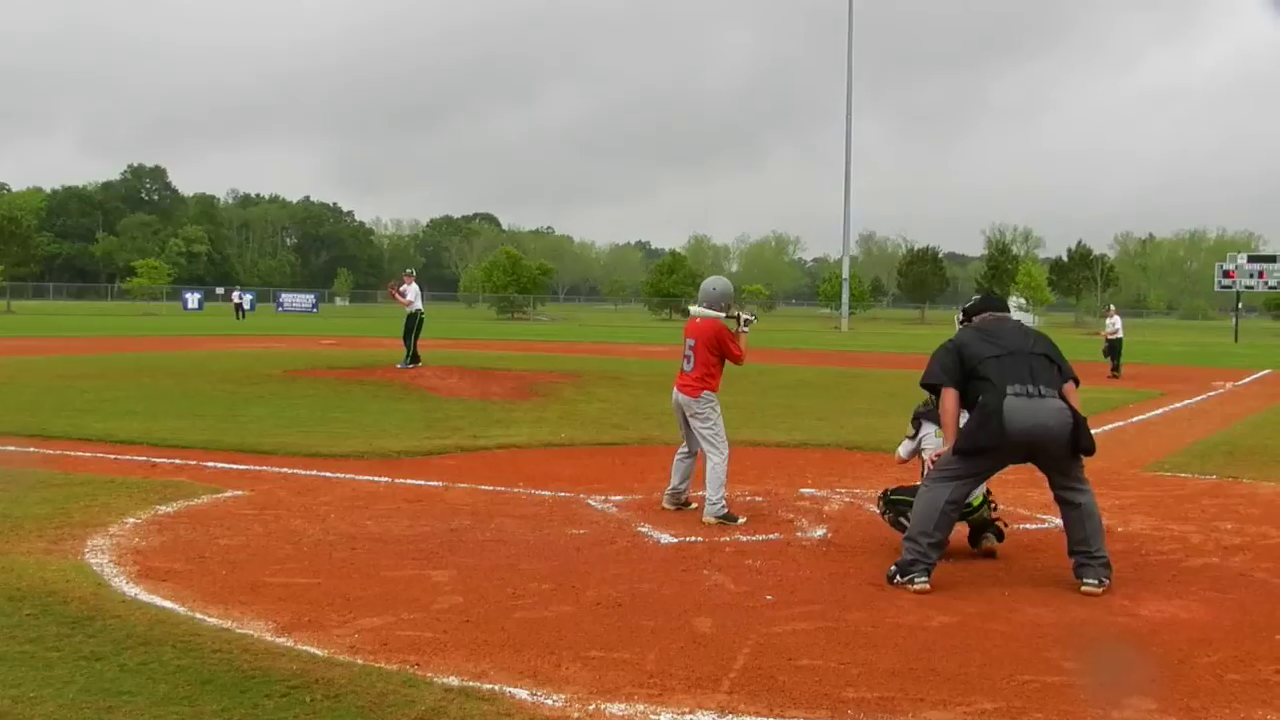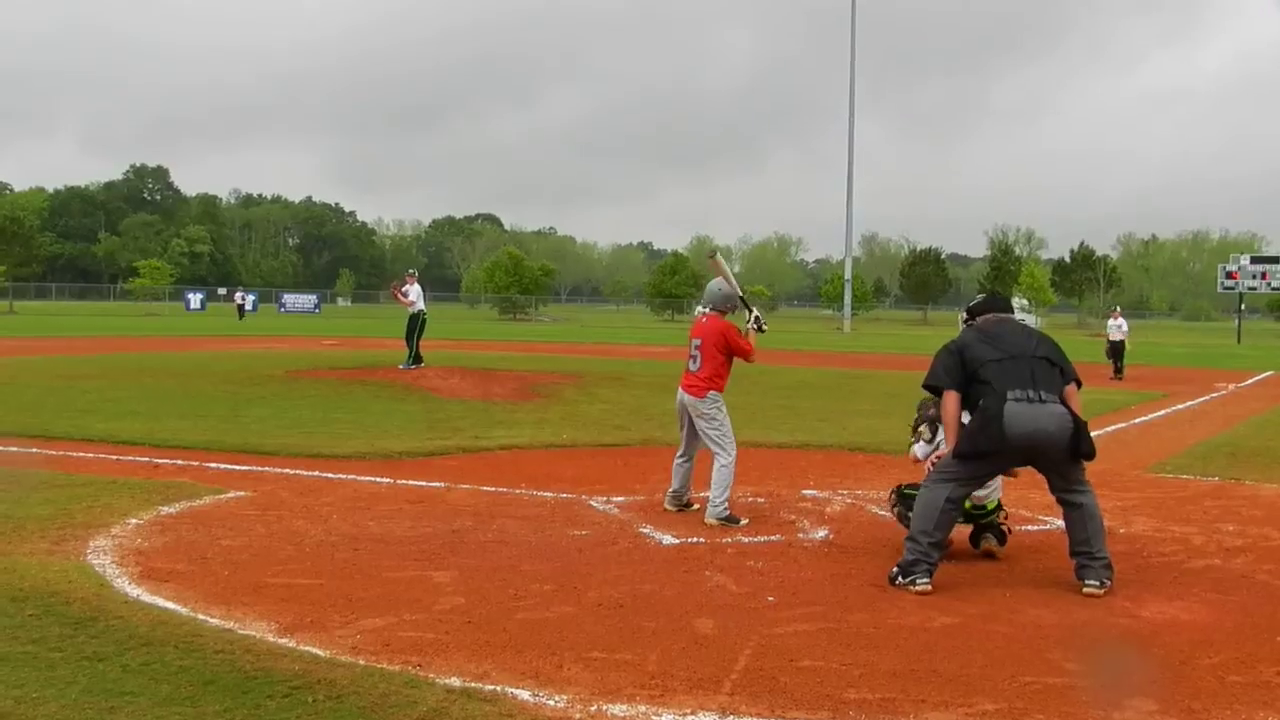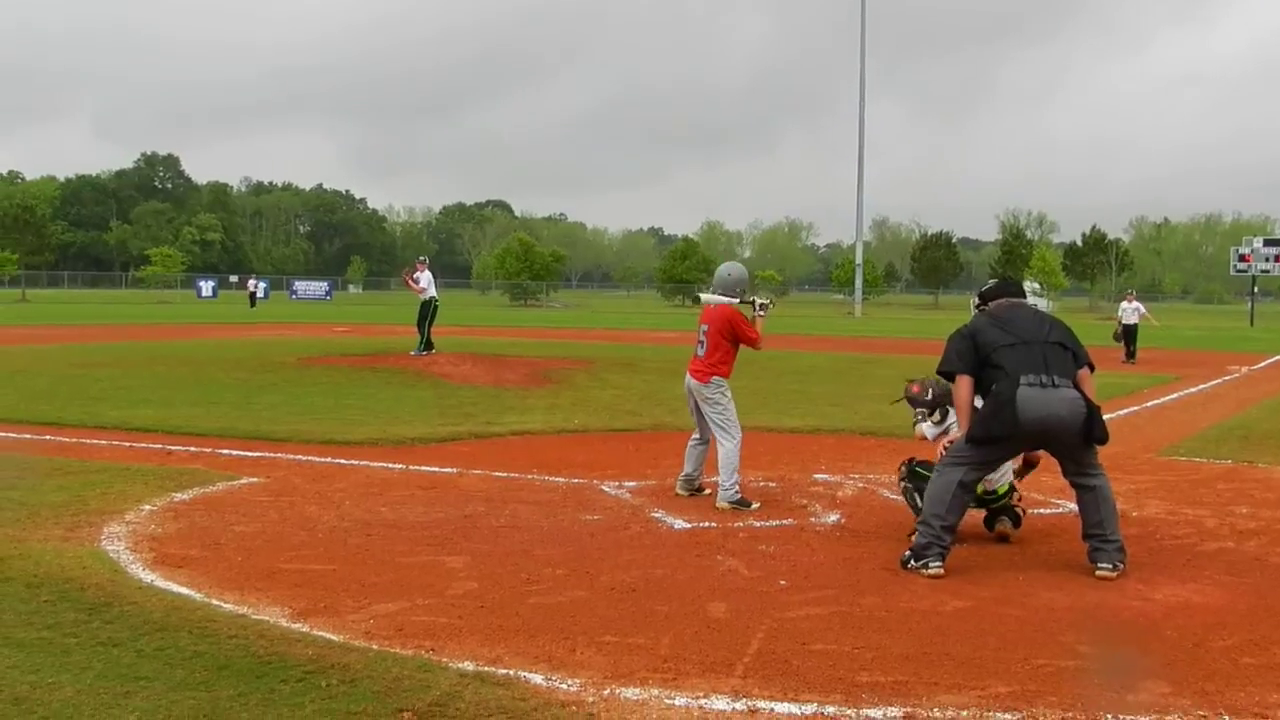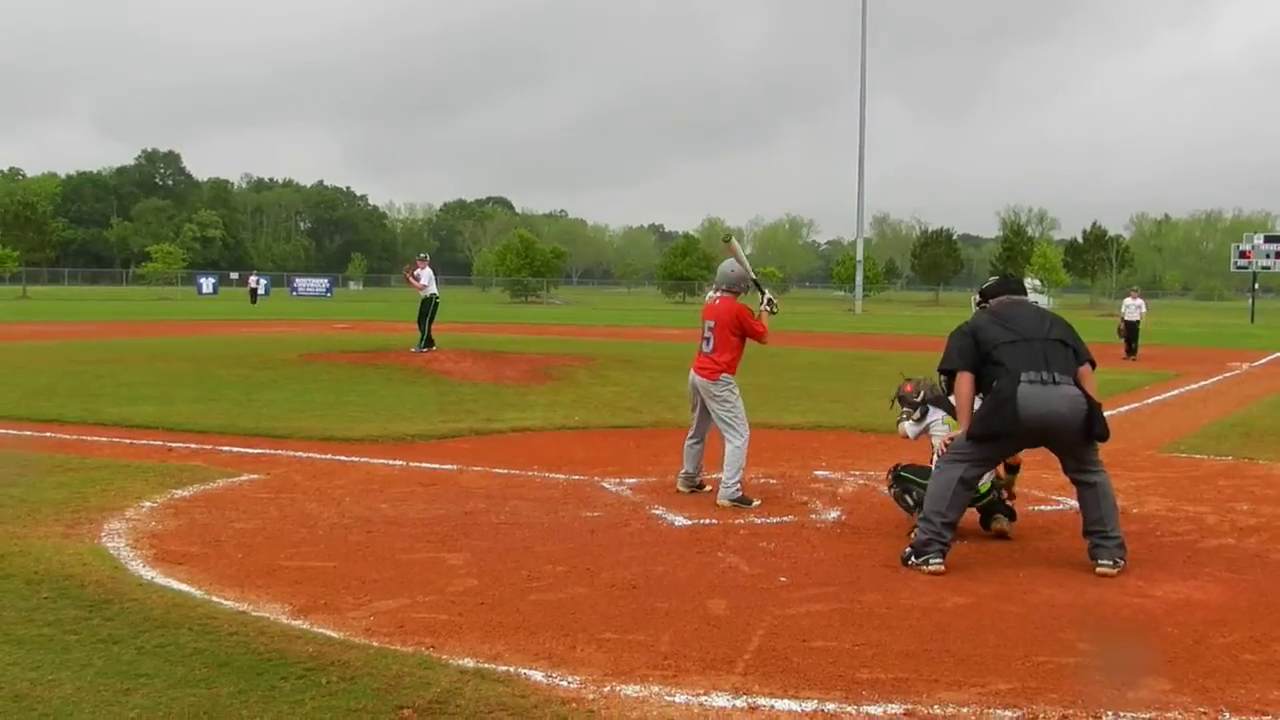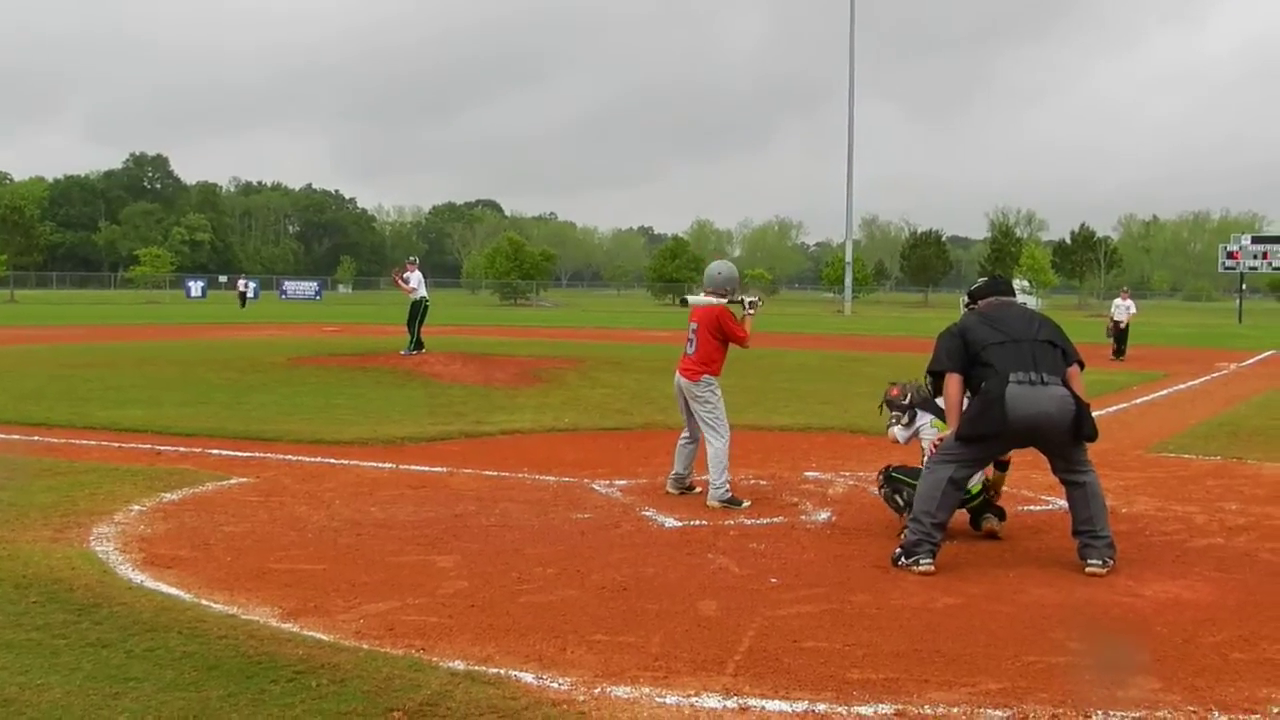
dt=0.3s
person 1, frame 1
left shoulder: (960, 341)
right shoulder: (1038, 337)
left elbow: (949, 393)
right elbow: (1069, 386)
left wrist: (950, 446)
right wrist: (1075, 434)
left hip: (1003, 413)
right hip: (1055, 413)
left knee: (941, 482)
right knee: (1075, 489)
left ankle: (913, 569)
right ankle: (1094, 571)
person 1, frame 2
left shoulder: (963, 342)
right shoulder: (1042, 339)
left elbow: (951, 395)
right elbow: (1070, 389)
left wrist: (951, 447)
right wrist: (1076, 438)
left hip: (1003, 417)
right hip: (1054, 418)
left knee: (941, 483)
right knee: (1077, 491)
left ankle: (915, 571)
right ankle: (1095, 574)
person 1, frame 3
left shoulder: (975, 327)
right shoulder: (1054, 323)
left elbow: (964, 380)
right elbow: (1084, 373)
left wrist: (963, 432)
right wrist: (1090, 423)
left hip: (1015, 402)
right hip: (1068, 403)
left knee: (954, 467)
right knee: (1090, 475)
left ankle: (928, 554)
right ankle: (1109, 556)
person 1, frame 4
left shoulder: (976, 324)
right shoulder: (1056, 321)
left elbow: (964, 377)
right elbow: (1085, 370)
left wrist: (964, 429)
right wrist: (1090, 420)
left hip: (1015, 399)
right hip: (1068, 400)
left knee: (955, 465)
right knee: (1091, 472)
left ankle: (928, 550)
right ankle: (1109, 553)
person 1, frame 5
left shoulder: (965, 325)
right shoulder: (1043, 321)
left elbow: (952, 378)
right elbow: (1073, 371)
left wrist: (953, 430)
right wrist: (1080, 420)
left hip: (1004, 399)
right hip: (1056, 400)
left knee: (944, 466)
right knee: (1079, 472)
left ankle: (918, 551)
right ankle: (1098, 553)
person 2, frame 1
left shoulder: (692, 322)
right shoulder: (718, 327)
right elbow: (739, 358)
left wrist: (736, 327)
right wrist: (743, 329)
left hip: (681, 392)
right hip: (700, 397)
left knee: (690, 447)
right knee: (717, 452)
left ankle: (674, 496)
right ankle: (715, 509)
person 2, frame 2
left shoulder: (698, 323)
right shoulder: (724, 327)
right elbow: (749, 355)
left wrist: (748, 328)
right wrist: (751, 327)
left hip: (685, 392)
right hip: (706, 397)
left knee: (687, 449)
right knee: (725, 453)
left ankle: (676, 498)
right ankle: (717, 511)
person 2, frame 3
left shoulder: (708, 309)
right shoulder: (731, 313)
right elbow: (757, 342)
left wrist: (754, 314)
right wrist: (759, 314)
left hip: (693, 377)
right hip: (712, 382)
left knee: (702, 433)
right knee: (730, 437)
left ankle: (688, 482)
right ankle: (728, 495)
person 2, frame 4
left shoulder: (709, 305)
right shoulder: (738, 309)
right elbow: (763, 337)
left wrist: (760, 310)
right wrist: (765, 309)
left hip: (697, 374)
right hip: (718, 379)
left knee: (698, 431)
right knee: (738, 434)
left ankle: (688, 479)
right ankle: (730, 492)
person 2, frame 5
left shoulder: (698, 307)
right shoulder: (720, 311)
right elbow: (744, 341)
left wrist: (743, 312)
right wrist: (749, 313)
left hip: (683, 376)
right hip: (702, 381)
left knee: (692, 432)
right knee: (718, 436)
left ankle: (678, 481)
right ankle: (719, 493)
